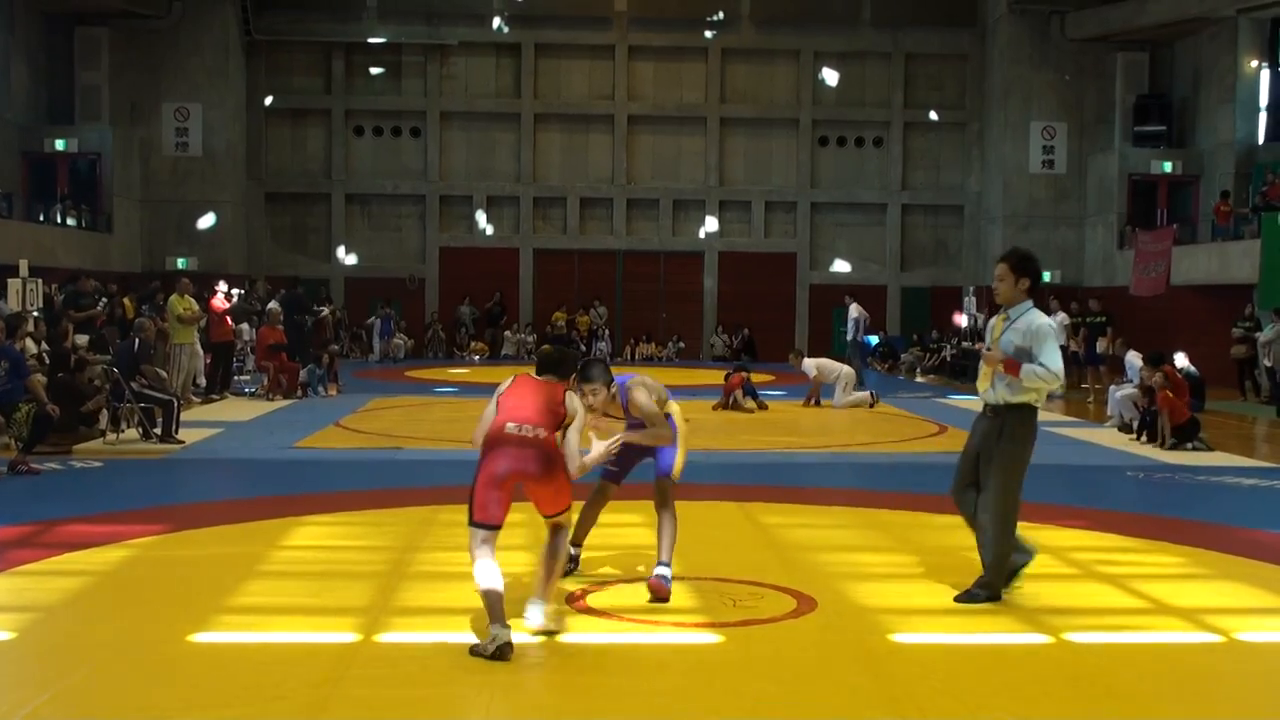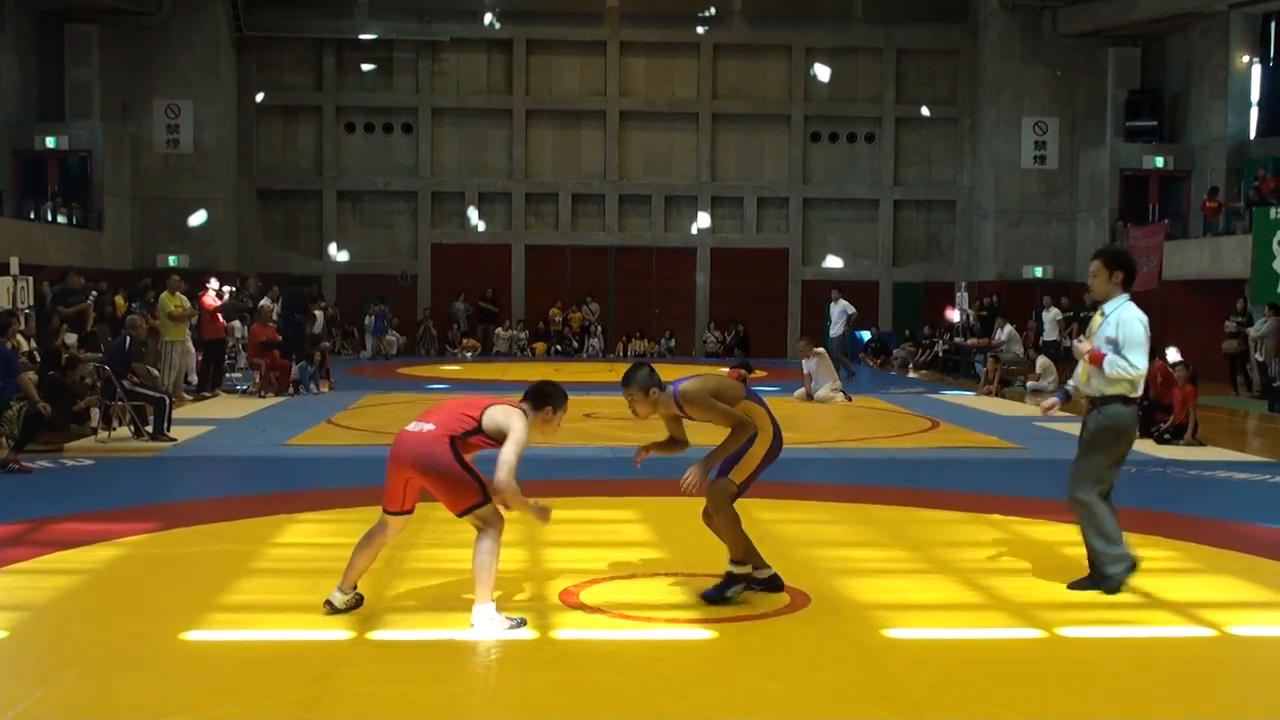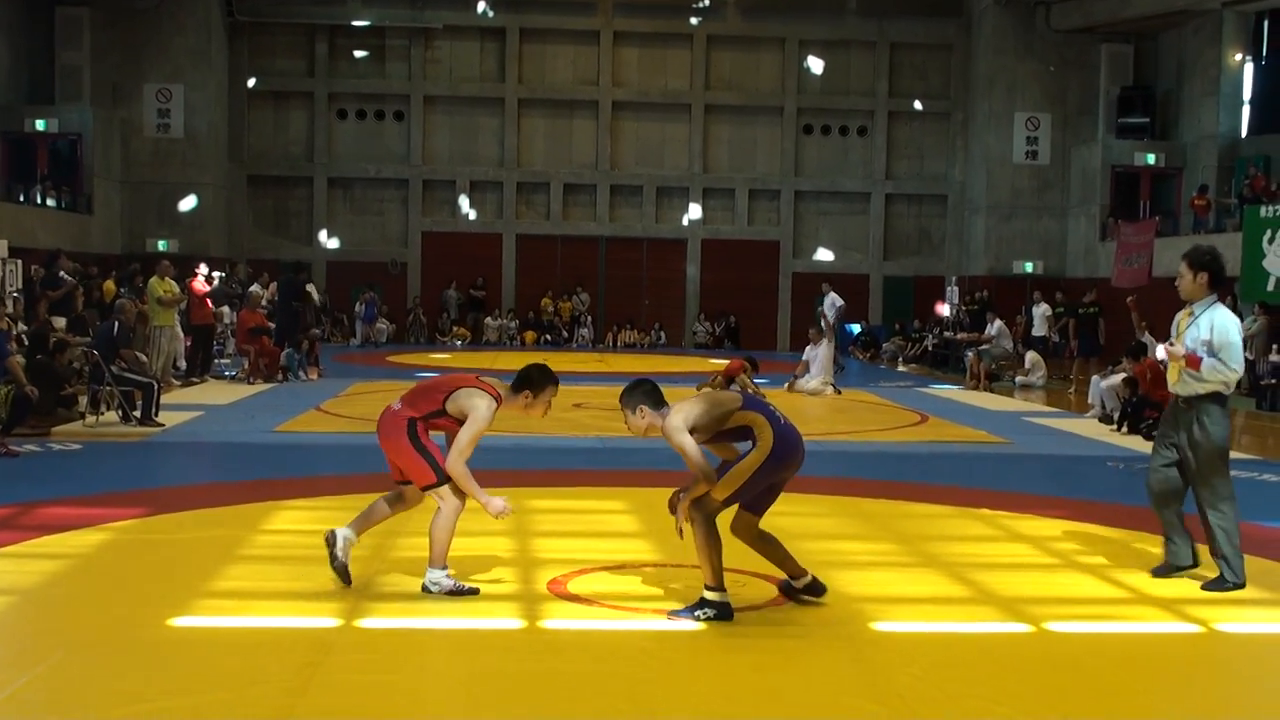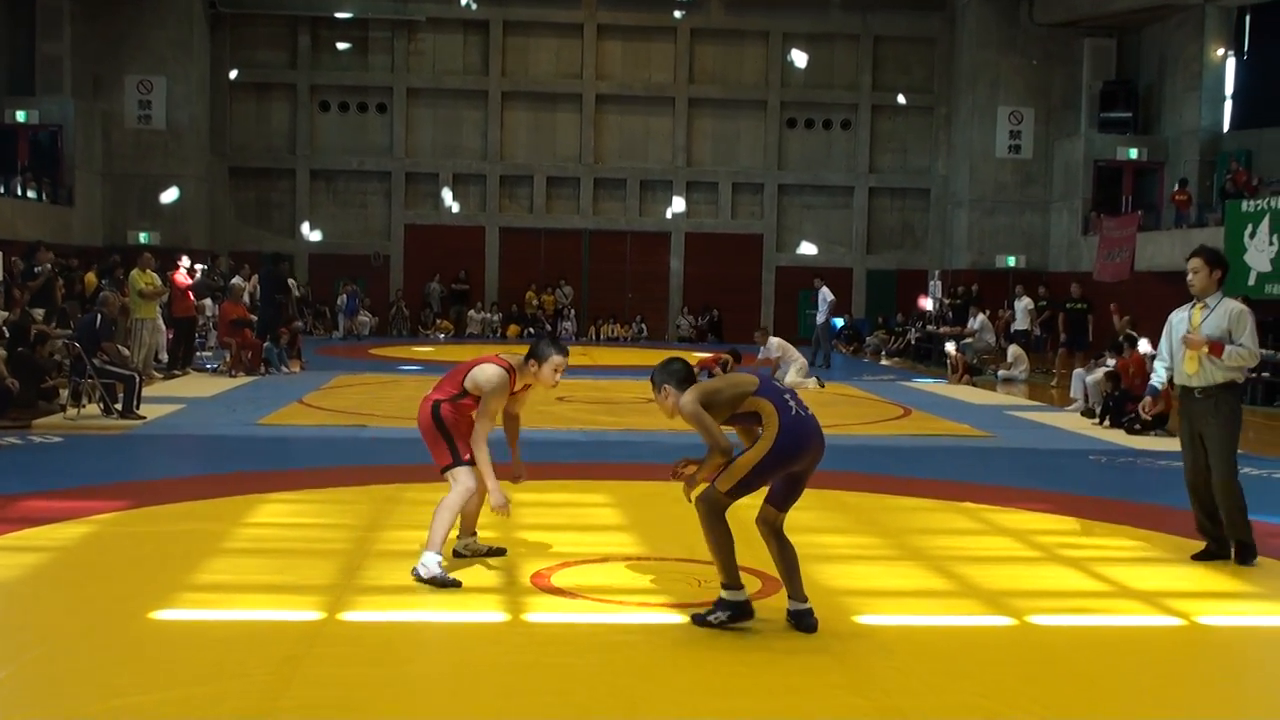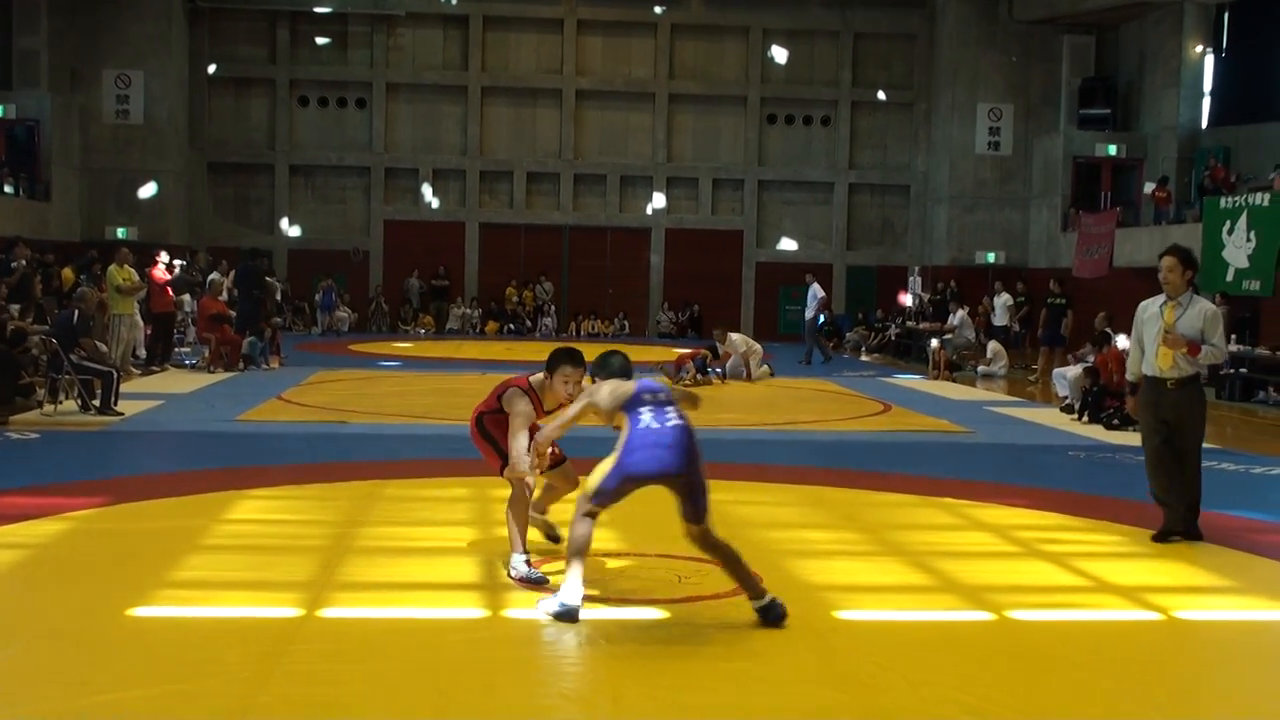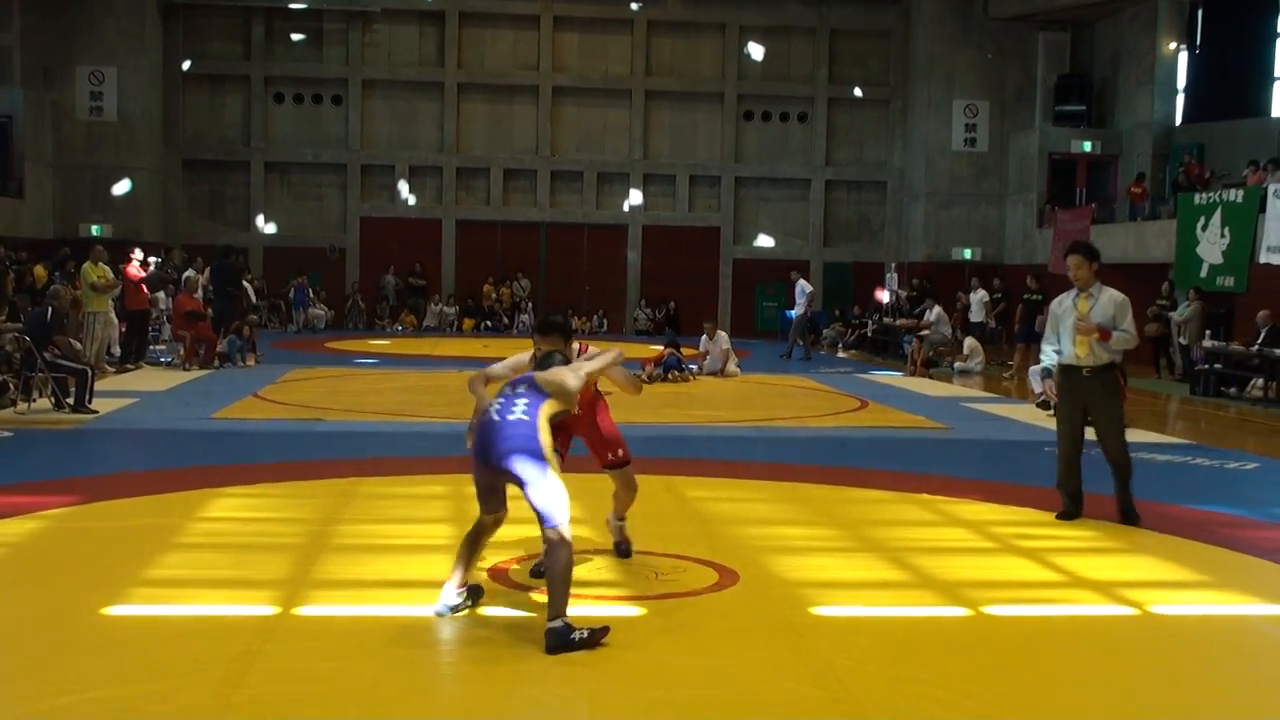
dt=0.5s
person 1, frame 1
left shoulder: (1039, 325)
right shoulder: (995, 324)
left elbow: (1053, 376)
left wrist: (1006, 364)
left hip: (1016, 421)
right hip: (988, 416)
left knee: (998, 504)
right knee: (965, 493)
left ankle: (991, 583)
right ankle: (1013, 554)
person 1, frame 2
left shoulder: (1130, 318)
right shoulder: (1100, 317)
left elbow: (1135, 369)
left wrist: (1095, 356)
right wrist: (1062, 395)
left hip: (1115, 413)
right hip: (1097, 411)
left knee: (1083, 491)
right knee: (1095, 492)
left ankle: (1114, 561)
right ankle: (1105, 568)
person 1, frame 3
left shoulder: (1223, 320)
right shoulder: (1182, 319)
left elbow: (1232, 370)
left wrist: (1188, 358)
left hip: (1208, 412)
right hip: (1178, 409)
left knee: (1214, 492)
right knee: (1160, 483)
left ankle: (1231, 572)
right ankle: (1179, 554)
person 1, frame 4
left shoulder: (1236, 312)
right shoulder: (1178, 316)
left elbow: (1251, 356)
right elbow: (1164, 359)
left wrist: (1209, 346)
right wrist: (1152, 392)
left hip: (1221, 399)
right hip: (1188, 400)
left knee: (1223, 473)
right knee: (1196, 476)
left ankle: (1241, 541)
right ankle: (1216, 541)
person 1, frame 5
left shoulder: (1206, 312)
right shoulder: (1146, 309)
left elbow: (1220, 353)
right elbow: (1136, 351)
left wrist: (1187, 346)
right wrist: (1131, 389)
left hip: (1187, 390)
right hip: (1153, 389)
left knee: (1188, 457)
right knee: (1156, 454)
left ankle: (1187, 520)
right ankle: (1171, 517)
person 1, frame 6
left shoulder: (1115, 300)
right shoulder: (1059, 304)
left elbow: (1131, 338)
right elbow: (1051, 344)
left wrist: (1098, 333)
right wrist: (1048, 375)
left hip: (1103, 377)
right hip: (1070, 378)
left knee: (1114, 442)
right knee: (1068, 445)
left ankle: (1125, 501)
right ankle: (1070, 501)
person 2, frame 1
left shoulder: (635, 395)
right shoulder: (590, 400)
left elbow: (665, 436)
left wrist: (621, 437)
left hip: (667, 423)
right hip: (638, 427)
left knee: (663, 493)
right knee: (601, 491)
left ankle: (662, 573)
right ankle: (572, 554)
person 2, frame 2
left shoulder: (688, 398)
right shoulder: (667, 406)
left elbow: (745, 425)
right elbow: (679, 442)
left wrist: (706, 463)
right wrist: (652, 447)
left hip: (761, 432)
right hip: (751, 433)
left knee: (716, 493)
right knee: (714, 515)
left ankle: (739, 570)
right ankle: (764, 575)
person 2, frame 3
left shoulder: (671, 424)
right shoulder: (689, 416)
left elbow: (706, 477)
right elbow: (732, 459)
left wrist: (684, 500)
right wrist: (689, 493)
left hip: (772, 443)
right hip: (790, 444)
left knee: (699, 511)
right knee: (744, 526)
left ankle: (715, 600)
right ankle: (803, 582)
person 2, frame 4
left shoulder: (688, 401)
right shoulder: (721, 397)
left elbow: (722, 449)
right elbow: (756, 448)
left wrist: (699, 477)
right wrist: (706, 467)
left hip: (785, 434)
right hip: (812, 436)
left knee: (708, 503)
right knee: (769, 523)
left ankle: (734, 599)
right ankle: (800, 609)
person 2, frame 5
left shoulder: (598, 392)
right shoulder: (661, 387)
left elbow: (543, 436)
right elbow: (694, 400)
left hip: (639, 453)
right hip: (684, 456)
left knee: (585, 512)
right knee: (701, 535)
left ankle: (568, 599)
right ankle: (763, 602)
person 2, frame 6
left shoulder: (517, 382)
right shoulder: (569, 378)
left elbow: (473, 432)
right elbow: (615, 354)
left hip: (487, 447)
right hip: (526, 448)
left knee: (489, 520)
right knee: (558, 539)
left ankle: (453, 594)
right ankle: (557, 628)
person 3, frame 1
left shoulder: (510, 383)
right shoulder: (571, 400)
left elbow: (482, 438)
right elbow: (574, 470)
right wrist: (600, 451)
left hip: (497, 451)
right hip: (540, 454)
left knee: (482, 546)
right knee: (560, 524)
left ankle: (499, 634)
right ankle: (539, 607)
person 3, frame 2
left shoulder: (495, 409)
right shoulder: (519, 422)
right elbow: (503, 483)
left wrist: (496, 494)
right wrist: (531, 510)
left hip: (403, 443)
right hip: (433, 448)
left knee: (389, 526)
right knee: (490, 525)
left ankle: (341, 594)
right ankle: (484, 613)
person 3, frame 3
left shoulder: (493, 388)
right shoulder: (486, 406)
right elbow: (453, 463)
right wrist: (486, 500)
left hip: (394, 420)
right hip: (404, 428)
left knee: (410, 495)
right knee: (452, 500)
left ankle: (343, 537)
right ankle: (435, 578)
person 3, frame 4
left shoulder: (523, 373)
right shoulder: (500, 380)
left elbow: (512, 414)
right elbow: (477, 439)
left wrist: (516, 458)
right wrist: (495, 490)
left hip: (456, 412)
right hip: (439, 412)
left knee: (481, 477)
right knee: (466, 485)
left ankle: (466, 542)
right ankle: (428, 564)
person 3, frame 5
left shoulder: (572, 390)
right shoulder: (523, 403)
right elbow: (518, 463)
right wrist: (532, 467)
left hip: (518, 423)
right hip: (489, 424)
left knee: (568, 480)
right knee: (523, 483)
left ankle: (536, 512)
right ankle: (518, 562)
person 3, frame 6
left shoulder: (590, 357)
right shoulder: (528, 362)
left elbow: (635, 389)
right elbow: (477, 379)
left wrist: (608, 367)
right wrist: (484, 401)
left hip: (590, 412)
left knee: (627, 483)
left ankle: (617, 523)
